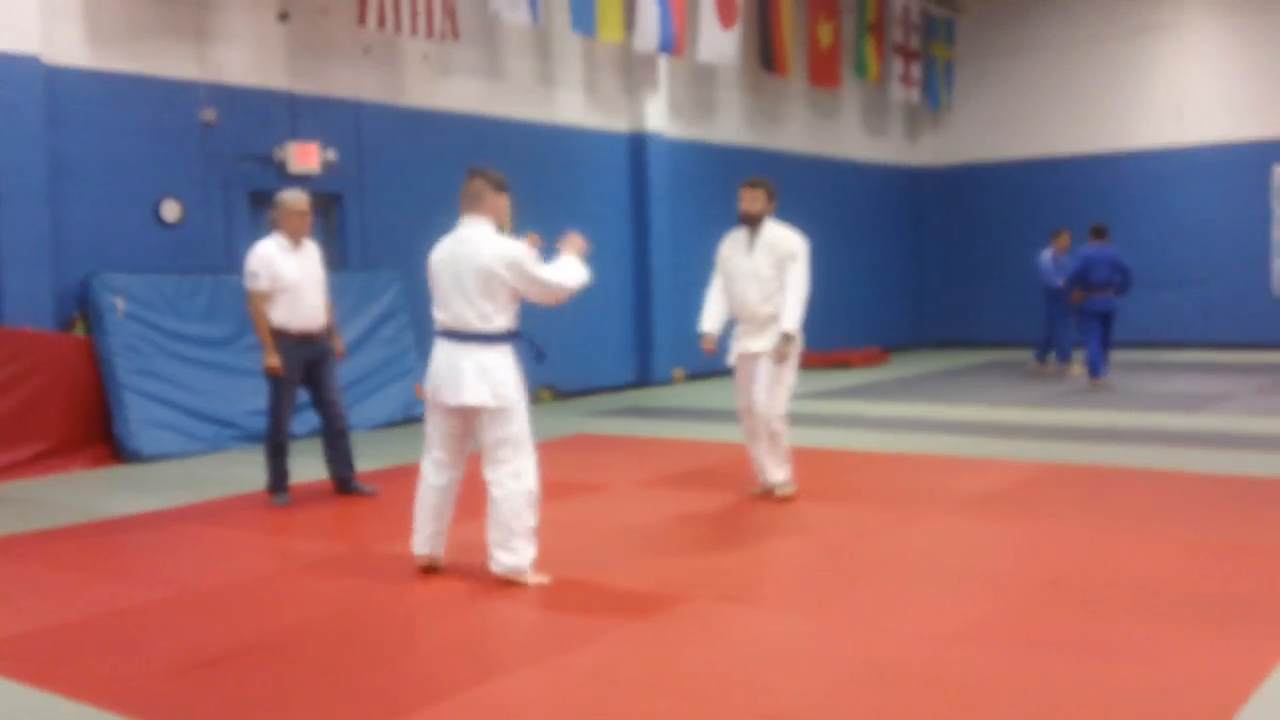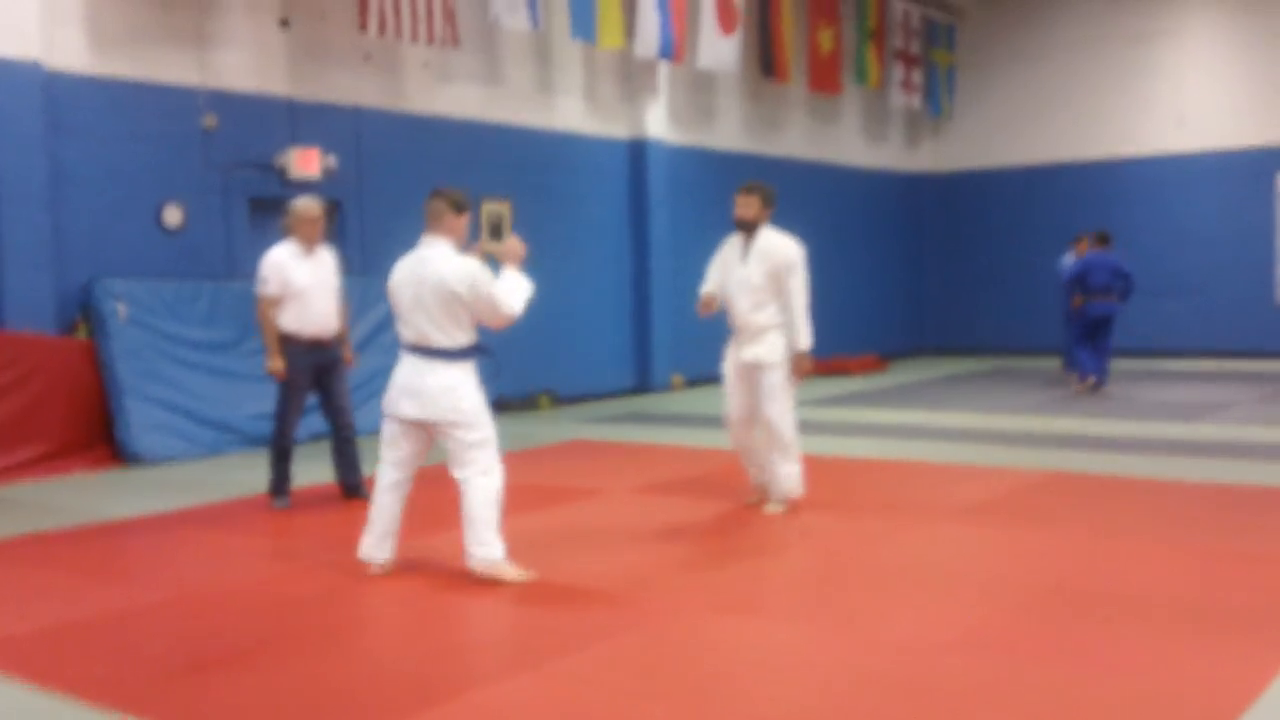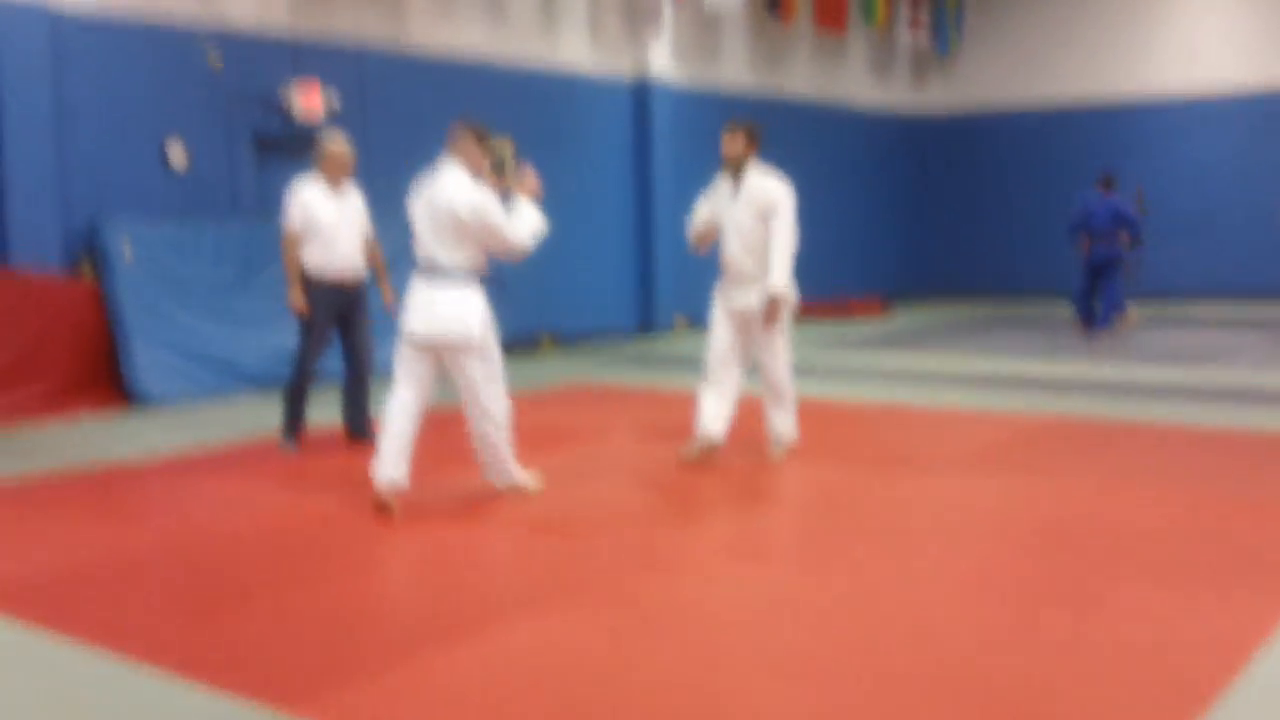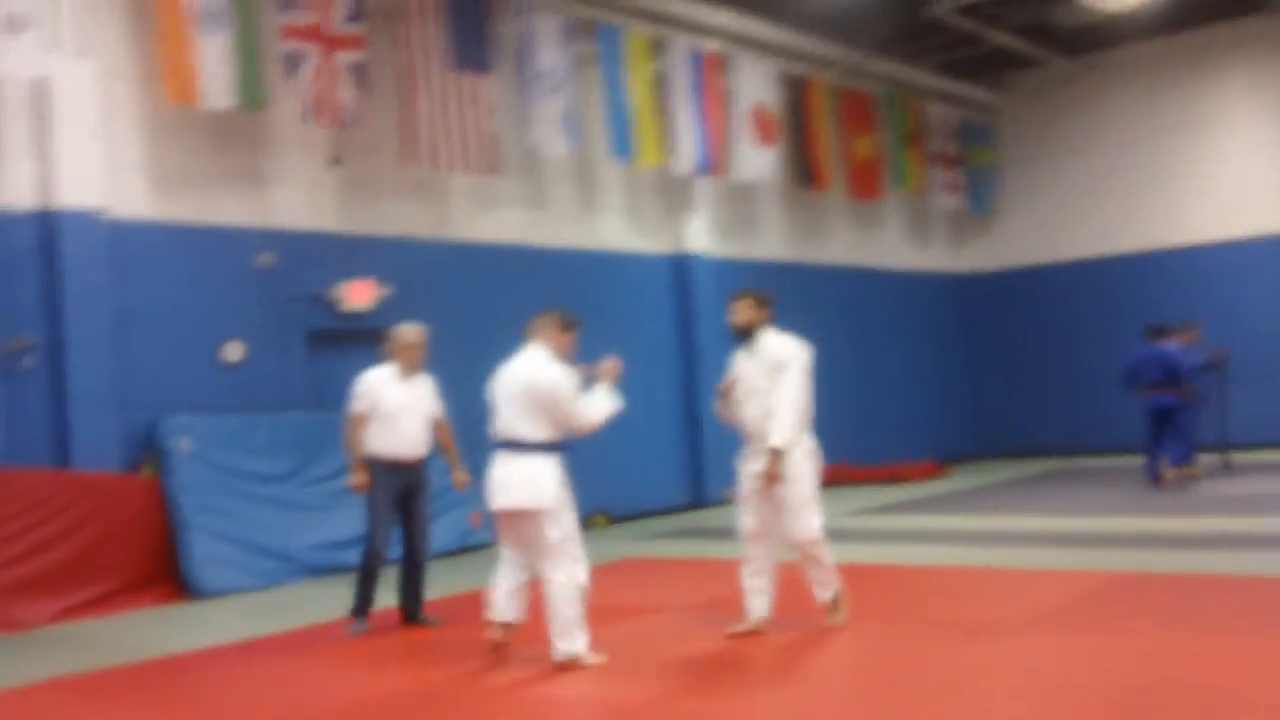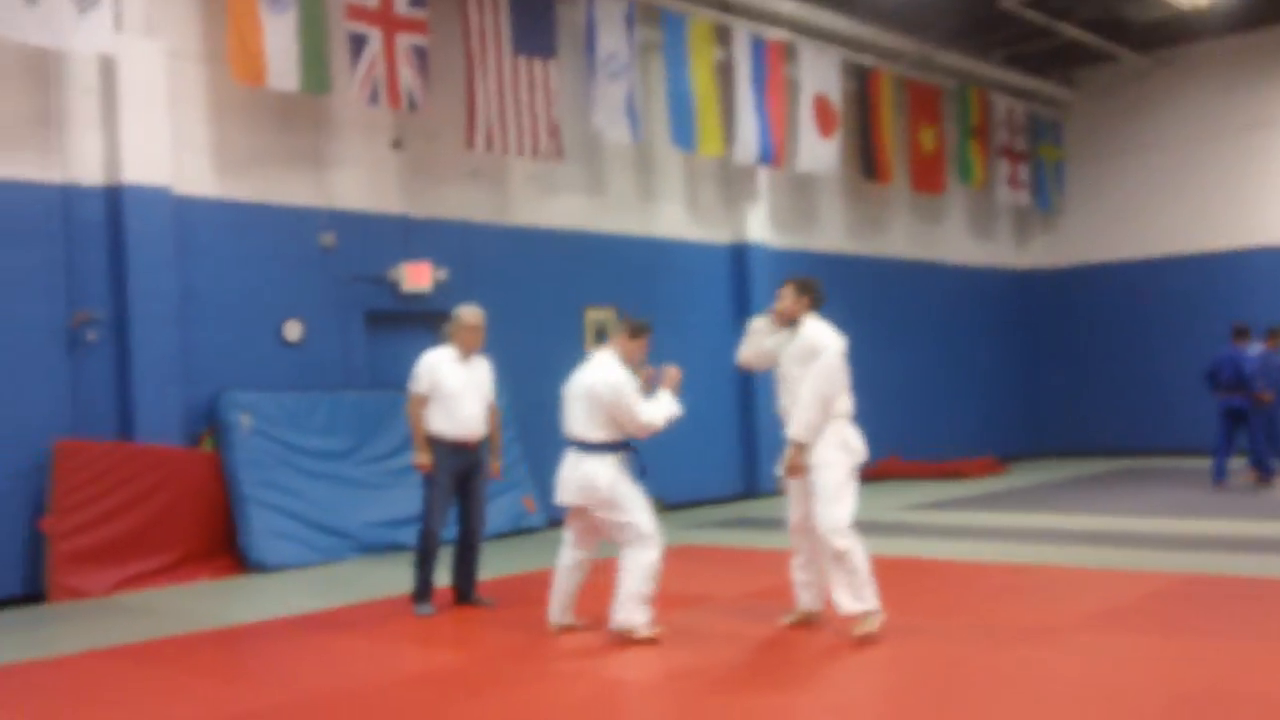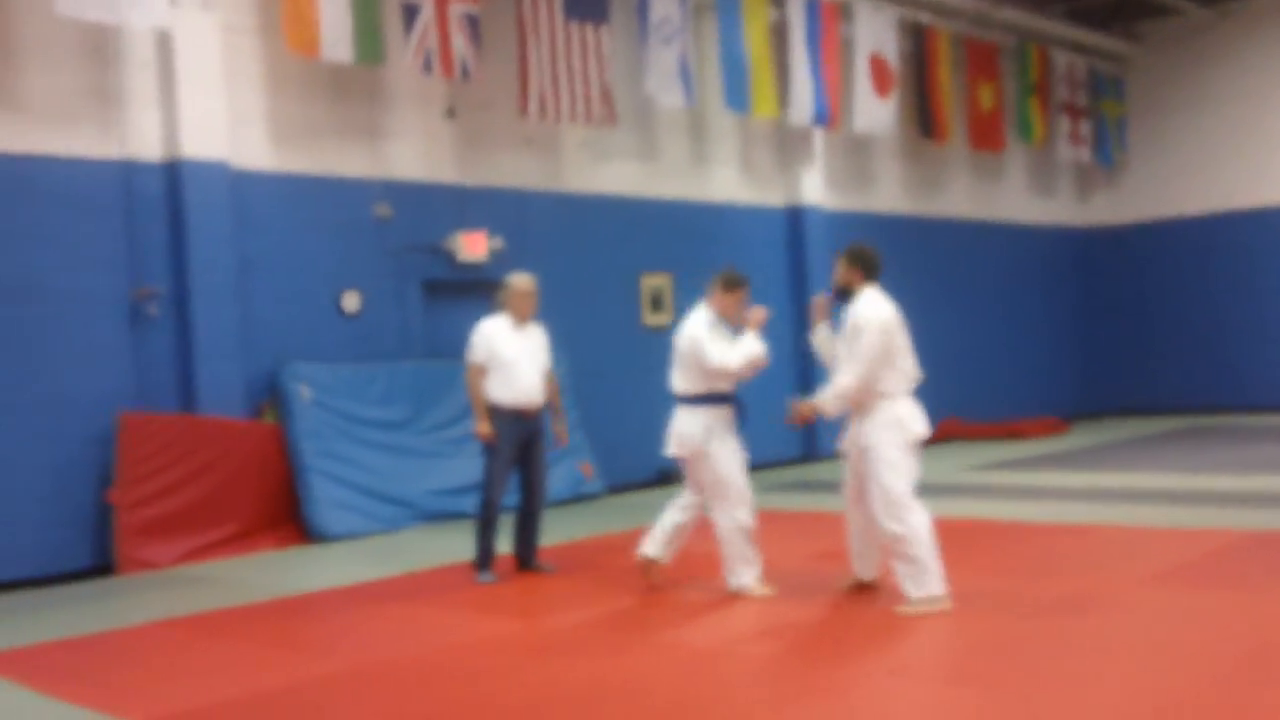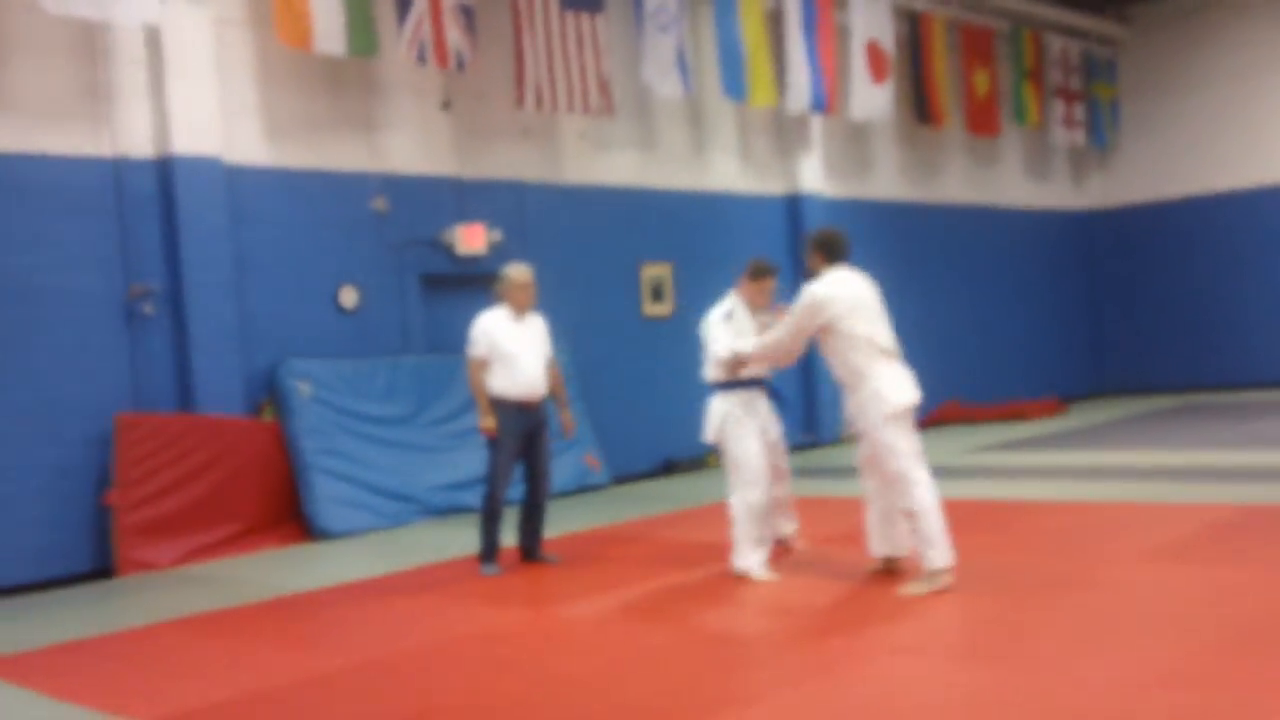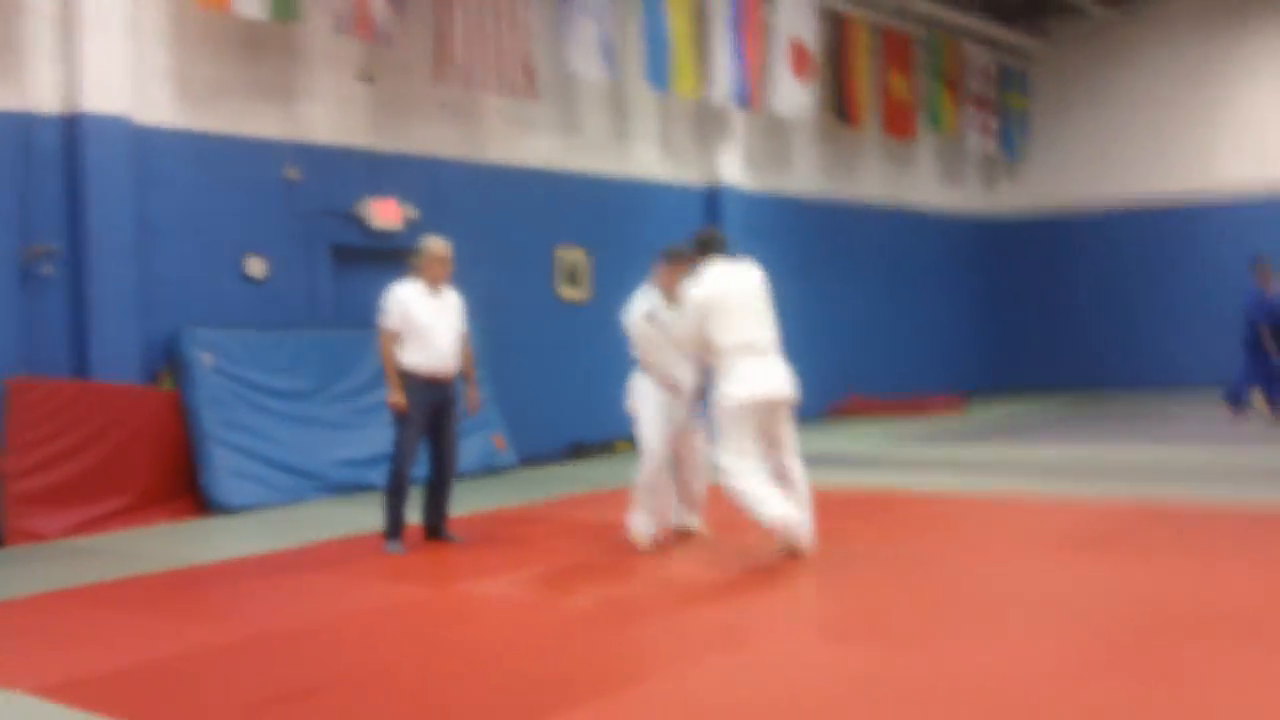
dt=0.3s
person 1, frame 1
left shoulder: (440, 251)
right shoulder: (504, 250)
right elbow: (552, 288)
right wrist: (573, 256)
left hip: (447, 364)
right hip: (490, 368)
left knee: (440, 463)
right knee: (512, 468)
left ankle: (426, 549)
right ankle: (513, 563)
person 1, frame 2
left shoulder: (402, 268)
right shoulder: (464, 269)
right elbow: (502, 313)
right wrist: (511, 266)
left hip: (410, 376)
right hip: (452, 381)
left knee: (395, 469)
right knee: (479, 469)
left ankle: (375, 555)
right ankle: (488, 558)
person 1, frame 3
left shoulder: (423, 189)
right shoulder: (472, 195)
right elbow: (513, 242)
left wrist: (491, 195)
right wrist: (525, 200)
left hip: (423, 300)
right hip: (460, 304)
left knee: (407, 394)
right knee: (486, 396)
left ankle: (387, 480)
right ankle: (507, 472)
person 1, frame 4
left shoulder: (507, 370)
right shoulder: (552, 372)
right elbow: (582, 420)
left wrist: (571, 384)
right wrist: (604, 386)
left hip: (504, 471)
right hip: (538, 474)
left knee: (514, 555)
right knee: (563, 562)
left ankle: (501, 620)
right ankle: (570, 648)
person 1, frame 5
left shoulder: (588, 369)
right shoulder: (615, 375)
right elbow: (644, 422)
left wrist: (642, 392)
right wrist: (667, 391)
left hip: (578, 467)
right hip: (602, 471)
left knee: (577, 545)
right knee: (643, 538)
left ankle: (560, 616)
right ankle: (629, 620)
person 1, frame 6
left shoulder: (710, 325)
right shoulder: (699, 328)
left elbow: (734, 364)
right elbow: (730, 365)
left wrist: (750, 333)
right wrist: (752, 333)
left hip: (702, 421)
right hip: (705, 424)
left knee: (696, 497)
right knee: (734, 500)
left ankle: (652, 553)
right ankle: (744, 579)
person 1, frame 7
left shoulder: (761, 316)
right shoulder: (720, 317)
right elbow: (725, 357)
left hip: (757, 403)
right hip: (731, 408)
left knee: (776, 472)
right knee: (751, 484)
left ankle: (781, 531)
right ankle: (748, 560)
person 1, frame 8
right shoulder: (641, 309)
right elbow: (656, 353)
right wrist: (686, 382)
left hip: (683, 387)
right hip: (653, 387)
left knee: (692, 457)
right knee: (655, 454)
left ankle: (687, 519)
right ankle: (644, 524)
person 2, frame 1
left shoulder: (789, 241)
right shoulder: (729, 243)
left elbow: (795, 291)
right elbow: (719, 290)
left wrist: (787, 335)
right wrist: (710, 329)
left hip: (776, 335)
right hip: (745, 336)
left knee: (767, 407)
right knee: (749, 410)
left ankle: (779, 478)
right ankle: (767, 477)
person 2, frame 2
left shoulder: (784, 248)
right shoulder: (728, 247)
left elbow: (797, 302)
right elbow: (714, 285)
left wrist: (803, 350)
right wrist: (708, 298)
left hip: (774, 343)
right hip: (741, 343)
left knee: (777, 419)
right knee: (739, 418)
left ankle: (785, 491)
right ankle: (762, 481)
person 2, frame 3
left shoulder: (774, 189)
right shoulder: (719, 187)
left elbow: (782, 243)
right elbow: (701, 227)
left wrist: (776, 294)
right wrist: (700, 234)
left hip: (765, 291)
right hip: (732, 287)
left knee: (774, 365)
right knee: (720, 358)
left ankle: (783, 437)
right ankle: (709, 435)
person 2, frame 4
left shoulder: (788, 350)
right shoulder: (740, 359)
left elbow: (791, 404)
right elbow: (731, 413)
left wrist: (777, 452)
right wrist: (724, 398)
left hip: (789, 454)
right hip: (754, 455)
left knee: (802, 531)
right knee: (754, 535)
left ankle: (831, 594)
right ankle: (756, 614)
person 2, frame 5
left shoulder: (823, 337)
right shoulder: (790, 338)
left elbow: (817, 395)
right elbow: (749, 358)
left wrist: (797, 444)
right wrist: (771, 321)
left hip: (831, 441)
right hip: (805, 446)
left knee: (833, 524)
right knee: (803, 527)
left ankle: (866, 609)
right ankle: (808, 605)
person 2, frame 6
left shoulder: (871, 312)
right shoulder: (863, 310)
left elbow: (856, 375)
right elbow: (839, 360)
left wrist: (816, 406)
right wrist: (820, 326)
left hip: (888, 421)
right hip: (868, 420)
left knee: (895, 507)
right knee: (858, 500)
left ankle: (931, 593)
right ankle: (864, 573)
person 2, frame 7
left shoulder: (819, 293)
right shoulder: (859, 282)
left elbow: (785, 339)
left wrist: (748, 354)
left hip: (878, 392)
right hip: (885, 384)
left knee: (906, 476)
right knee: (879, 471)
left ankle: (939, 566)
right ankle: (891, 552)
person 2, frame 8
left shoulder: (697, 291)
right shoulder: (753, 273)
left elbow: (696, 343)
left hip: (739, 383)
right hip: (774, 374)
left knee: (737, 465)
right knee: (785, 460)
left ankle: (784, 523)
right ankle: (799, 537)
person 3, frame 1
left shoulder: (313, 249)
right shoulder: (264, 252)
right elbow: (257, 305)
left wrist: (334, 336)
right wrist: (269, 351)
left hip: (317, 343)
right hip: (286, 344)
left knee: (334, 413)
right knee: (281, 419)
left ankle: (345, 480)
right ankle: (278, 487)
person 3, frame 2
left shoulder: (328, 255)
right shoulder: (277, 258)
right elbow: (266, 310)
left wrist: (346, 345)
right wrist: (274, 355)
left hip: (328, 349)
right hip: (297, 349)
left knee: (343, 419)
right knee: (287, 424)
left ankle: (352, 484)
right ankle: (279, 490)
person 3, frame 3
left shoulder: (354, 196)
right shoulder: (303, 194)
left elbow: (369, 242)
right elbow: (291, 244)
left wrist: (384, 284)
right wrist: (295, 290)
left hip: (352, 291)
right hip: (319, 290)
left knee: (360, 361)
right knee: (307, 360)
left ankle: (359, 428)
right ankle: (292, 430)
person 3, frame 4
left shoulder: (426, 384)
right shoulder: (373, 379)
left elbow: (440, 428)
right elbow: (355, 425)
left wrist: (456, 466)
right wrist: (357, 469)
left hip: (414, 472)
right hip: (382, 471)
left knee: (417, 546)
right knee: (377, 544)
left ankle: (412, 611)
right ankle: (360, 612)
person 3, frame 5
left shoulder: (484, 365)
right shoulder: (432, 360)
left elbow: (491, 412)
right elbow: (415, 407)
left wrist: (494, 454)
right wrist: (421, 450)
left hip: (474, 453)
right hip: (443, 452)
left knee: (473, 526)
right knee: (433, 525)
left ankle: (465, 590)
right ankle: (422, 596)
person 3, frame 6
left shoulder: (539, 332)
right shoulder: (488, 329)
left elbow: (548, 379)
right elbow: (474, 376)
left wrist: (558, 419)
right wrist: (481, 419)
left hip: (533, 420)
right hip: (503, 420)
left knee: (534, 493)
right knee: (494, 493)
left ankle: (526, 557)
right ankle: (483, 564)
person 3, frame 7
left shoulder: (538, 323)
right shoulder: (487, 322)
left elbow: (551, 368)
right elbow: (475, 371)
left wrist: (564, 407)
right wrist: (485, 413)
left hip: (536, 412)
right hip: (506, 412)
left knee: (539, 483)
right knee: (498, 485)
left ankle: (531, 547)
right ankle: (489, 556)
person 3, frame 8
left shoulder: (453, 298)
right shoulder: (401, 294)
left elbow: (463, 344)
right elbow: (387, 344)
left wrist: (471, 384)
right wrist: (395, 388)
left hip: (445, 388)
right hip: (416, 387)
left knee: (445, 462)
right knee: (404, 461)
left ankle: (436, 526)
right ankle: (393, 533)
